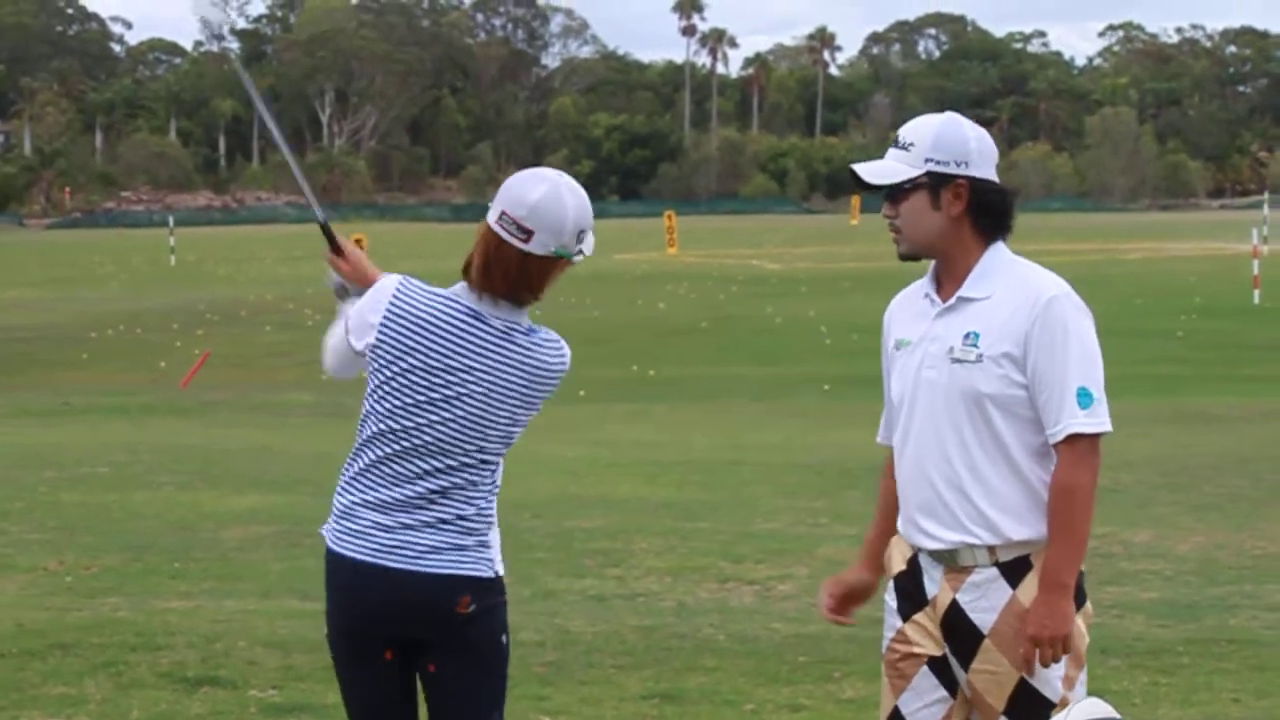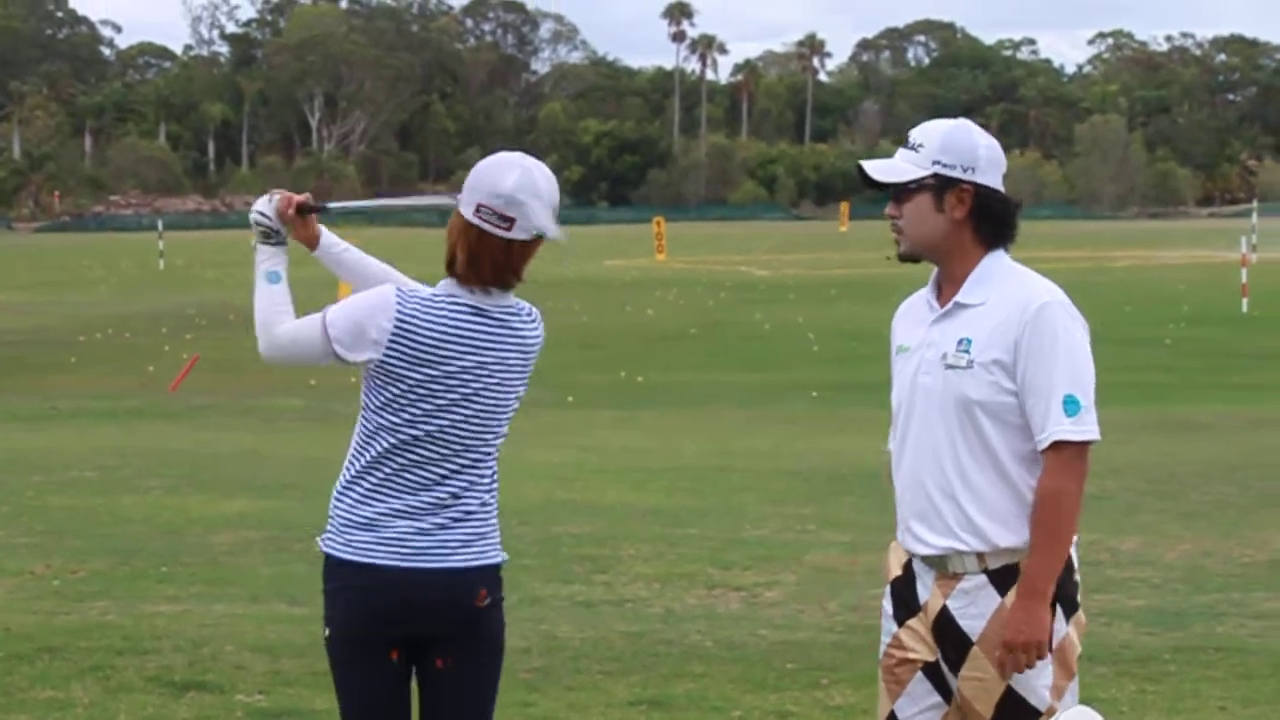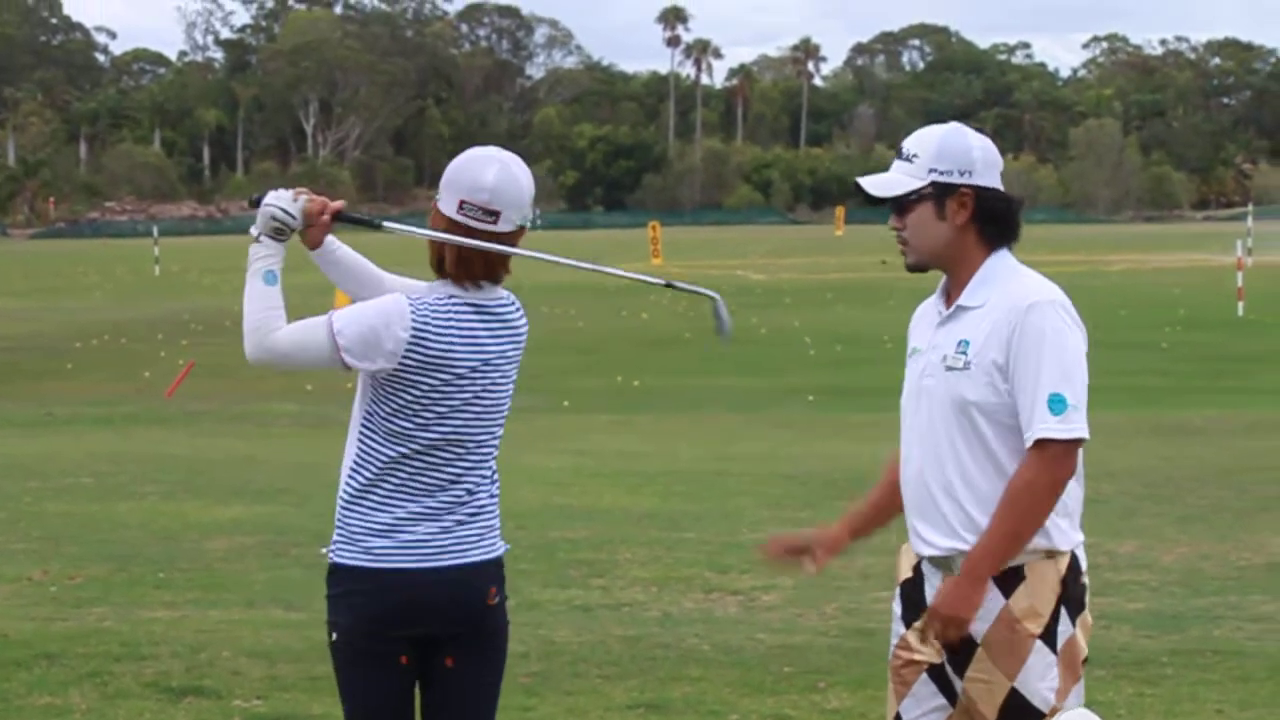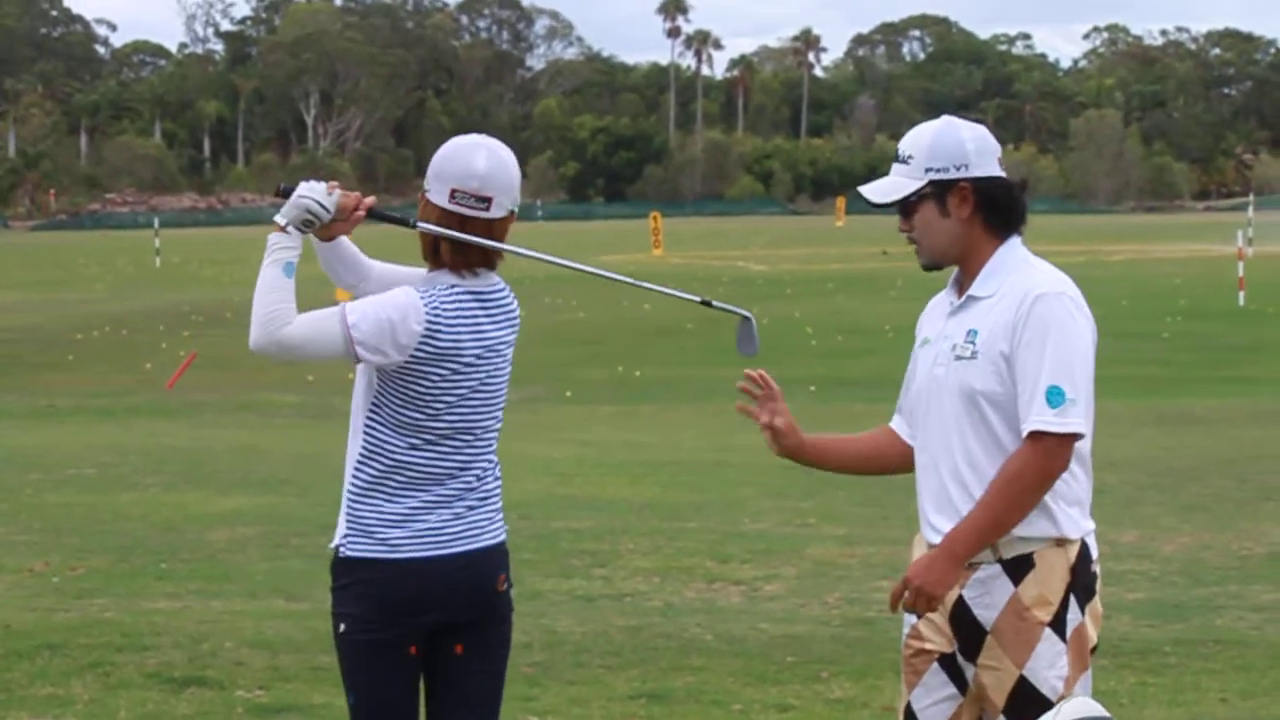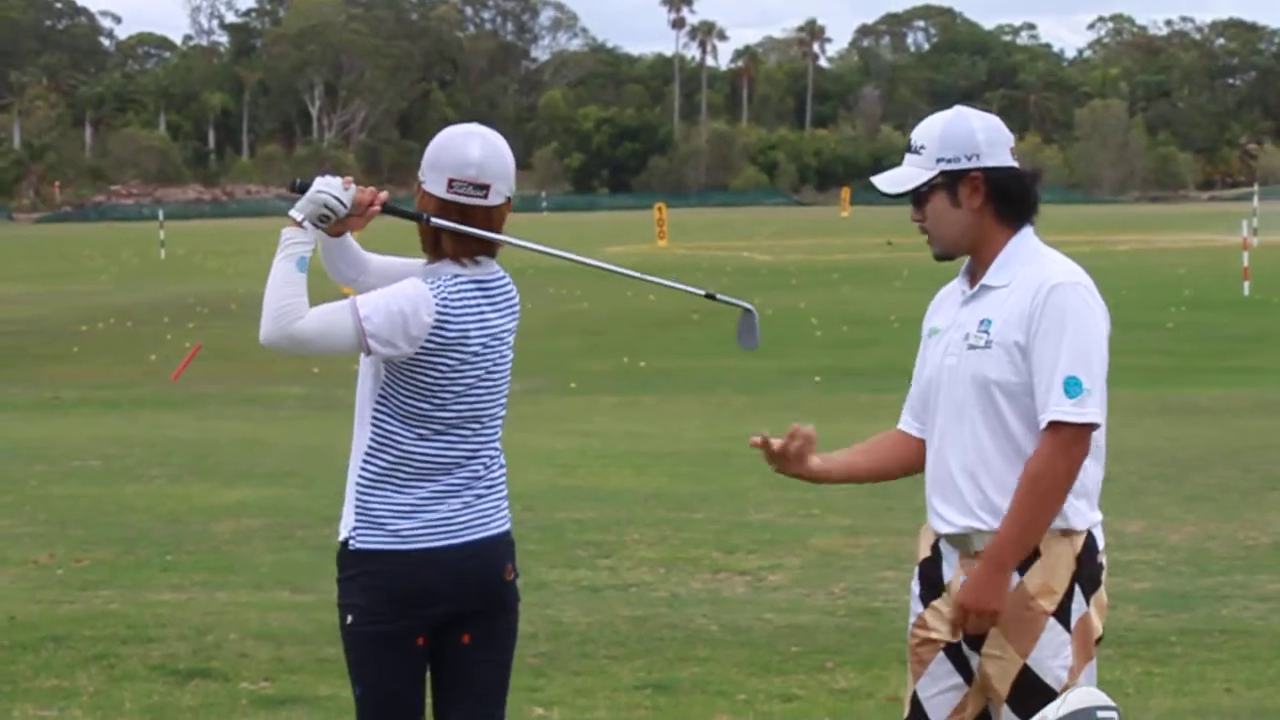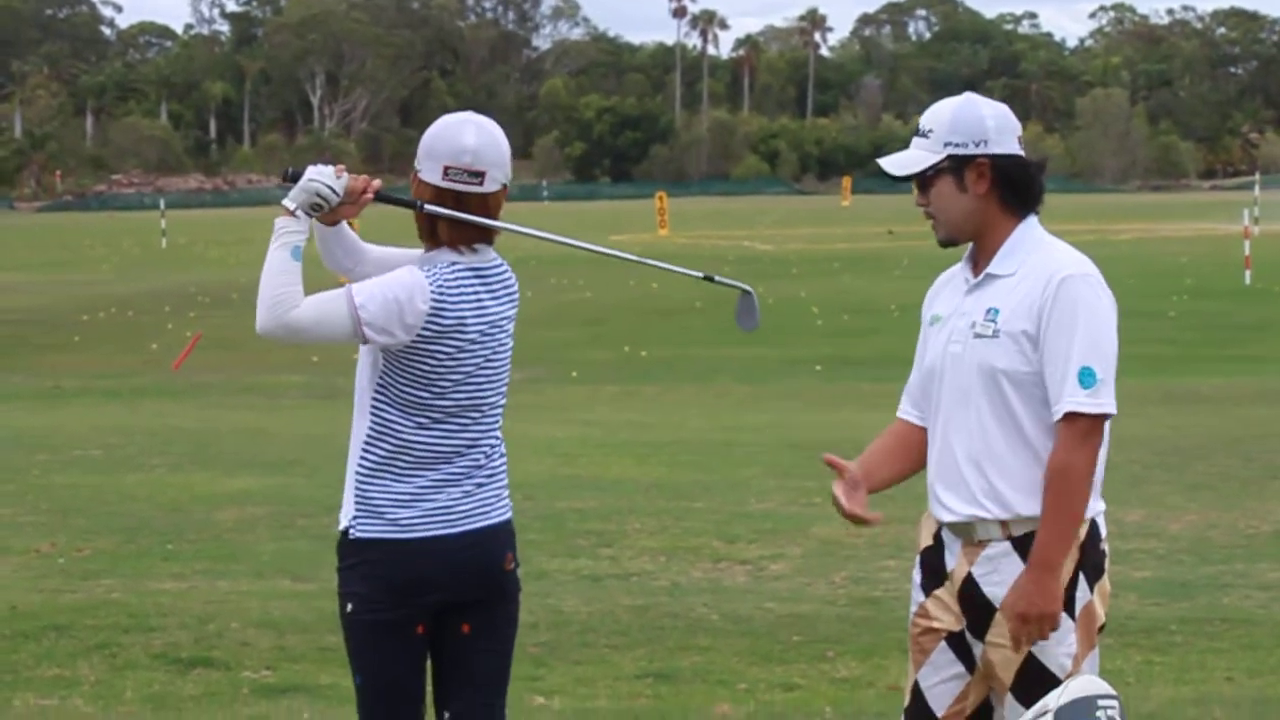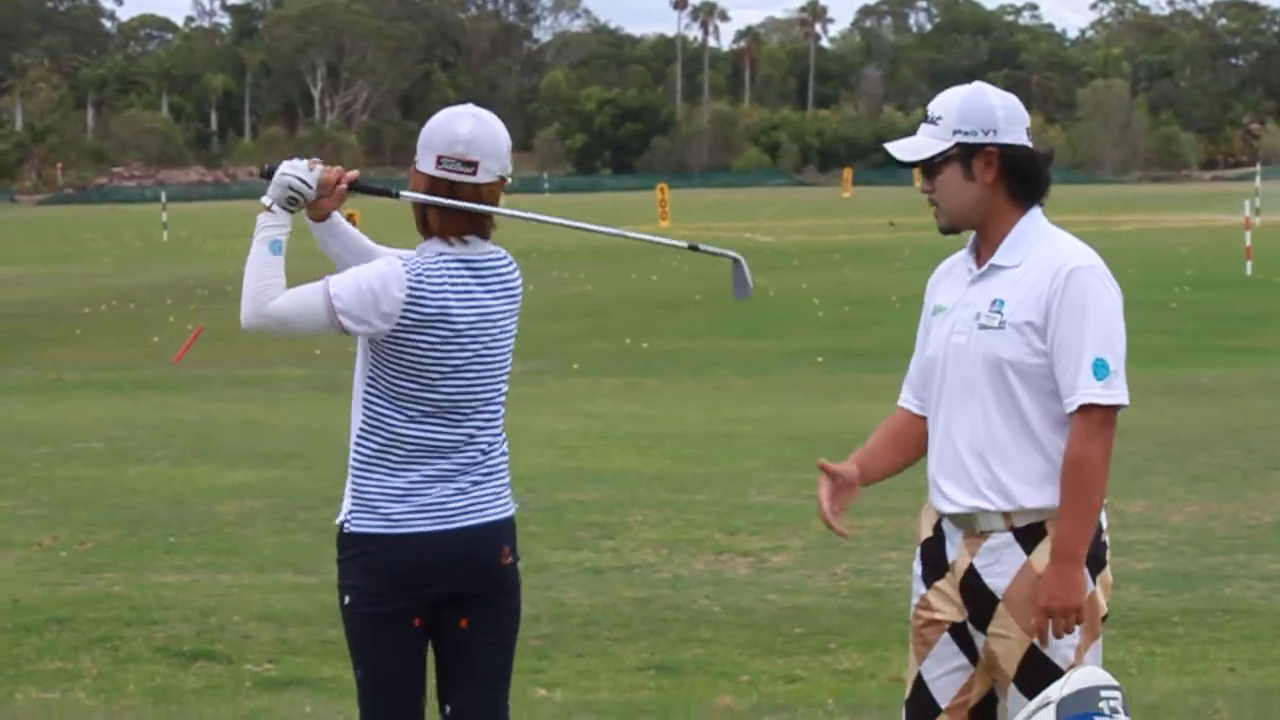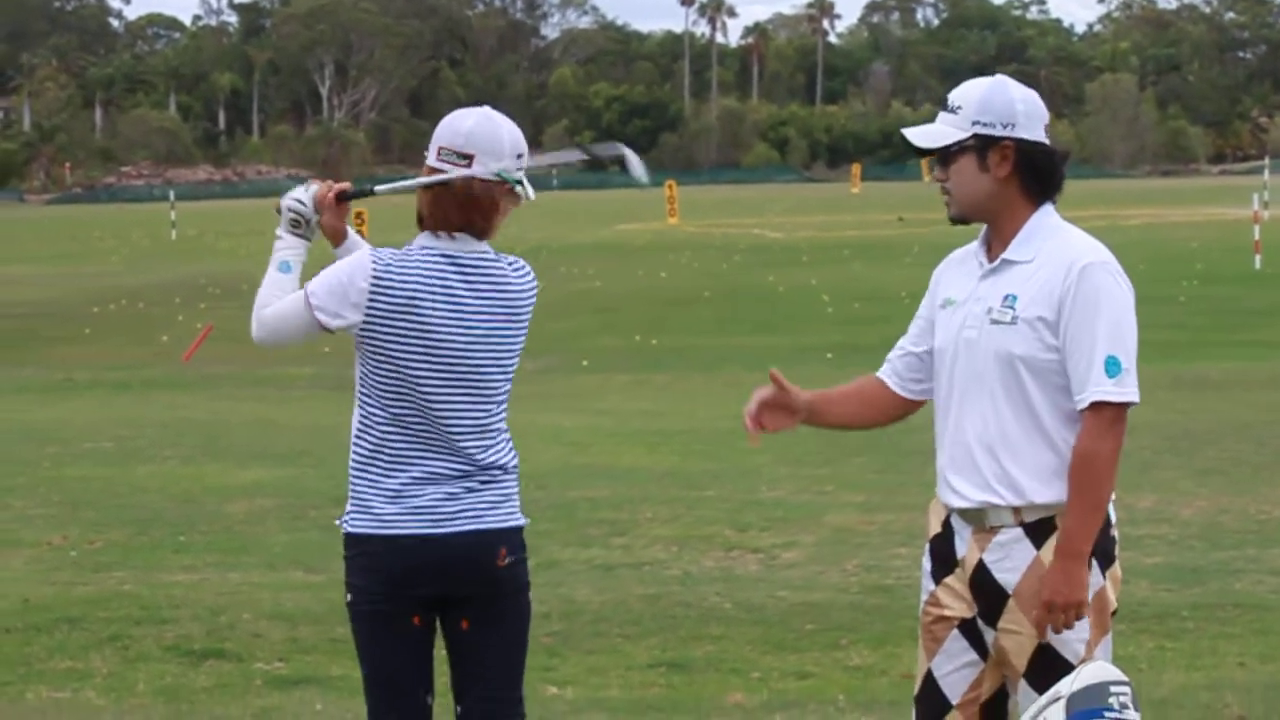
dt=0.2s
person 1, frame 1
left shoulder: (1041, 304)
right shoulder: (904, 311)
left elbow: (1078, 455)
left wrist: (1055, 593)
right wrist: (868, 562)
left hip: (1016, 583)
right hip: (919, 583)
person 1, frame 2
left shoulder: (1035, 310)
right shoulder: (911, 315)
left elbow: (1065, 462)
left wrist: (1033, 599)
left hip: (1008, 589)
right hip: (917, 585)
person 1, frame 3
left shoulder: (1032, 309)
right shoulder: (928, 317)
left elbow: (1053, 457)
left wrist: (972, 579)
right wrist: (840, 533)
left hip: (1013, 586)
right hip: (927, 583)
person 1, frame 4
left shoulder: (1042, 299)
right shoulder: (940, 310)
left elbow: (1048, 450)
left wrist: (951, 556)
right wrist: (799, 445)
left hip: (1028, 576)
right hip: (945, 571)
person 1, frame 5
left shoulder: (1056, 291)
right shoulder: (947, 302)
left elbow: (1068, 440)
left wrist: (997, 566)
right wrist: (819, 465)
left hip: (1036, 568)
right hip: (948, 566)
person 1, frame 6
left shoulder: (1063, 281)
right shoulder: (946, 289)
left elbow: (1080, 432)
left wrist: (1043, 570)
right wrist: (863, 477)
left hip: (1038, 558)
right hip: (948, 554)
person 1, frame 7
left shoulder: (1069, 272)
right shoulder: (947, 278)
left elbow: (1093, 424)
left wrist: (1065, 564)
right wrist: (856, 471)
left hip: (1038, 548)
right hip: (948, 545)
person 1, frame 8
left shoulder: (1080, 268)
right shoulder: (954, 272)
left elbow: (1103, 421)
right elbow: (898, 388)
left wrist: (1068, 558)
right wrist: (806, 406)
left hip: (1045, 545)
right hip: (956, 541)
person 2, frame 1
left shoulder: (394, 302)
right shoulder: (549, 359)
left elbow: (337, 361)
left wrist: (357, 293)
left hip: (355, 572)
right hip: (459, 588)
person 2, frame 2
left shoulder: (391, 314)
right shoulder: (526, 331)
left elbow: (276, 343)
left wrist: (270, 246)
right wrist: (318, 240)
left hip: (363, 575)
right hip: (465, 582)
person 2, frame 3
left shoulder: (403, 323)
right shoulder: (509, 318)
left elbow: (265, 346)
left wrist: (267, 241)
right wrist: (318, 240)
left hip: (373, 581)
right hip: (472, 580)
person 2, frame 4
left shoulder: (412, 315)
right shoulder: (497, 301)
left elbow: (271, 336)
right elbow: (370, 280)
left wrist: (290, 228)
right wrist: (330, 233)
left hip: (381, 573)
right hip: (478, 568)
person 2, frame 5
left shoulder: (421, 305)
right shoulder: (496, 288)
left elbow: (281, 331)
right elbow: (362, 274)
left wrist: (305, 223)
right wrist: (334, 231)
left hip: (389, 564)
right hip: (484, 557)
person 2, frame 6
left shoulder: (416, 292)
right shoulder: (496, 277)
left elbow: (277, 320)
right elbow: (361, 265)
left wrist: (298, 213)
right wrist: (330, 220)
left hip: (389, 553)
right hip: (485, 546)
person 2, frame 7
left shoulder: (400, 284)
right shoulder: (502, 273)
left elbow: (261, 313)
left wrist: (277, 210)
right wrist: (323, 215)
left hip: (386, 546)
right hip: (484, 541)
person 2, frame 8
left shoulder: (372, 278)
right shoulder: (519, 283)
left elbow: (265, 327)
left wrist: (294, 236)
right wrist: (345, 237)
left hip: (386, 543)
right hip: (489, 543)
